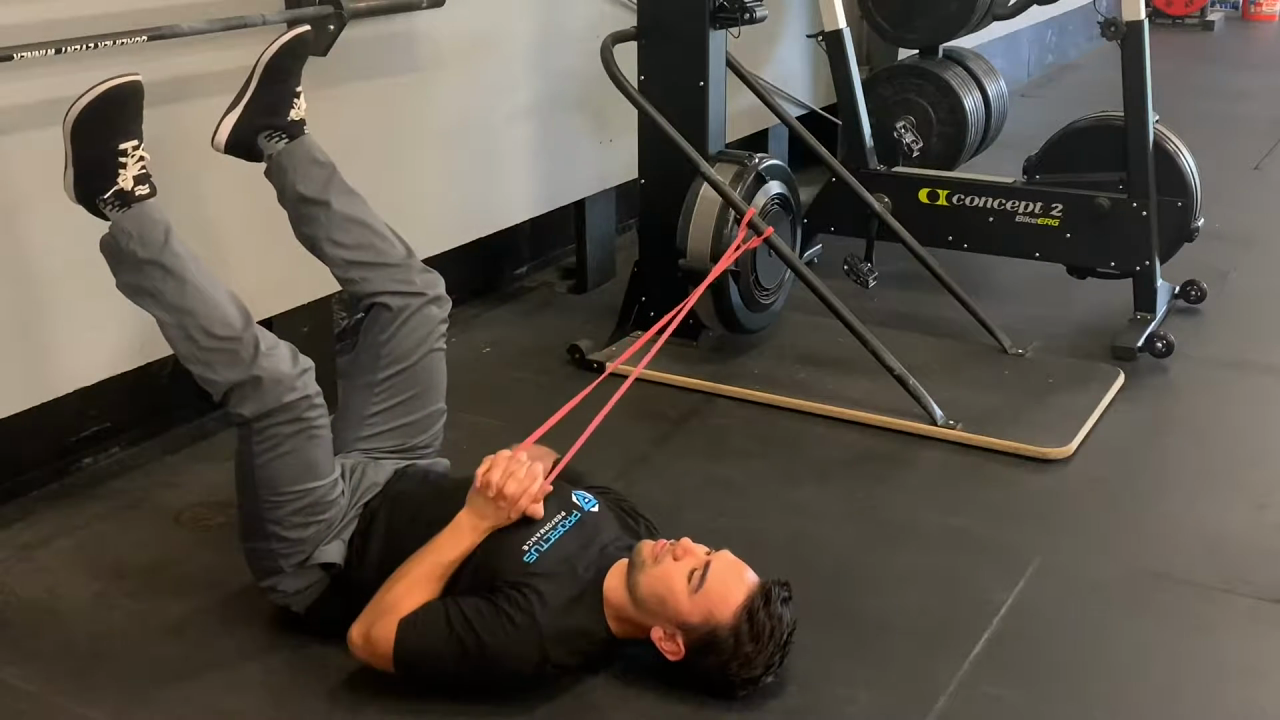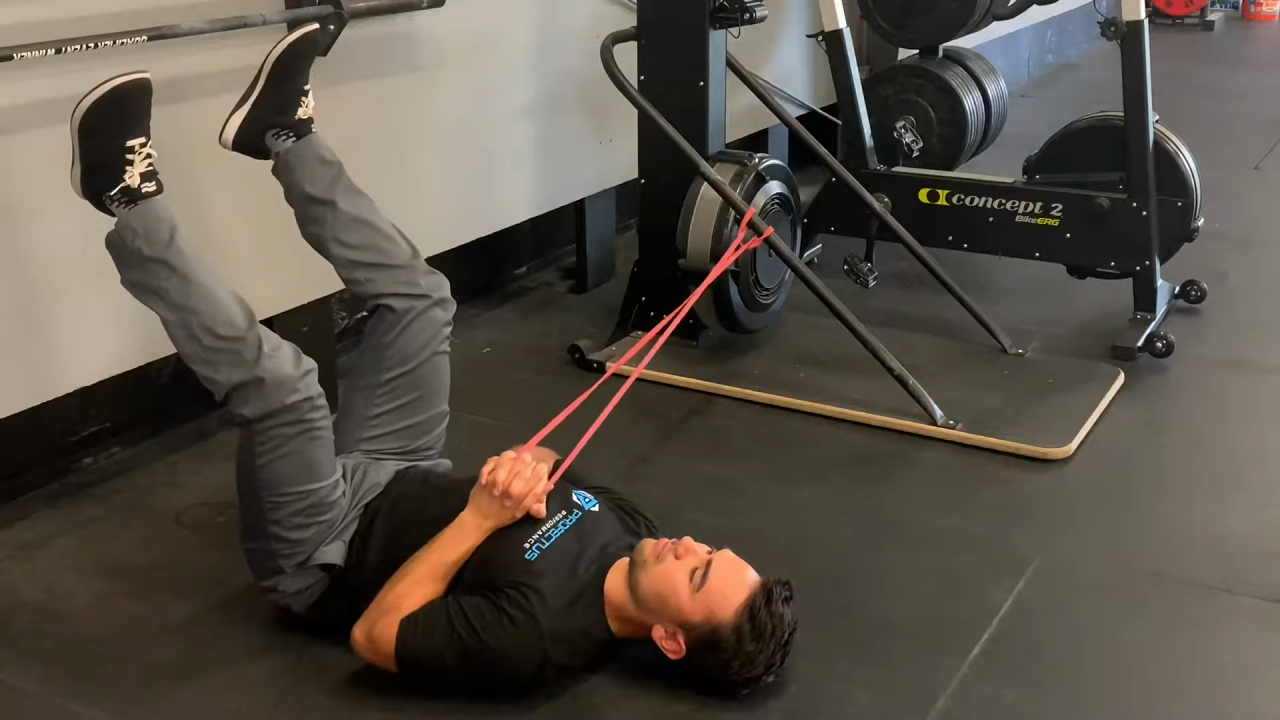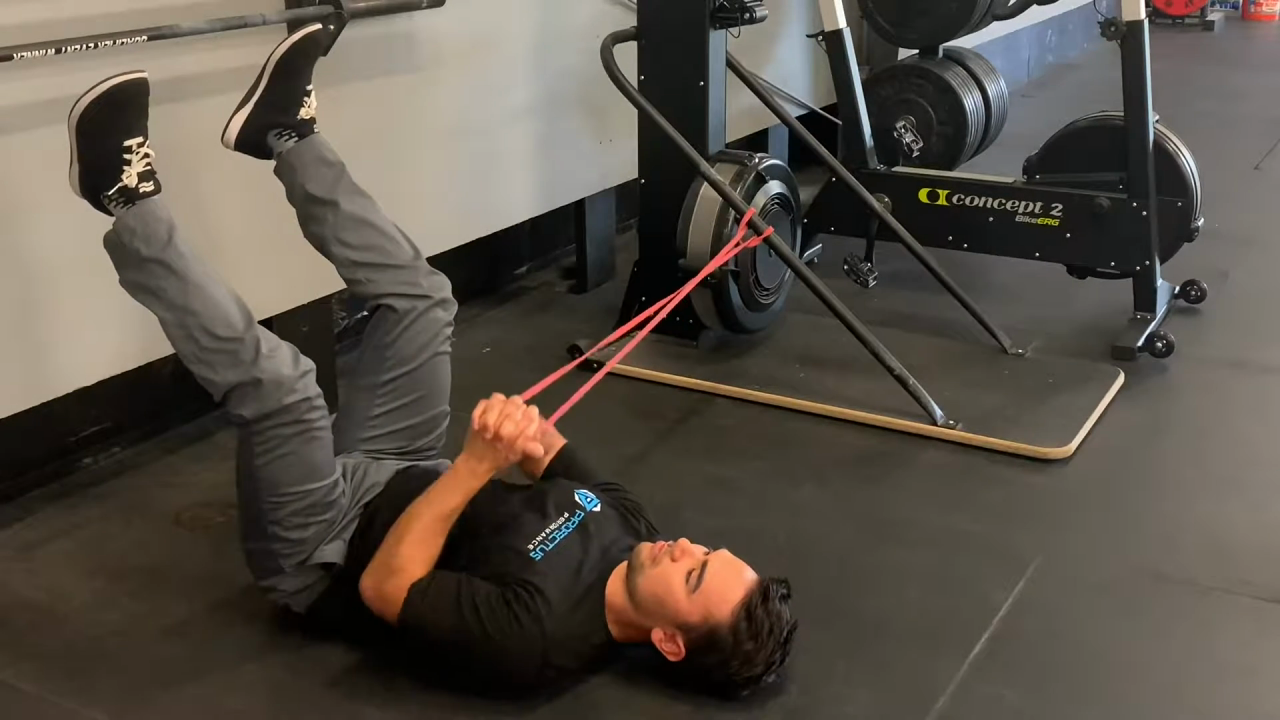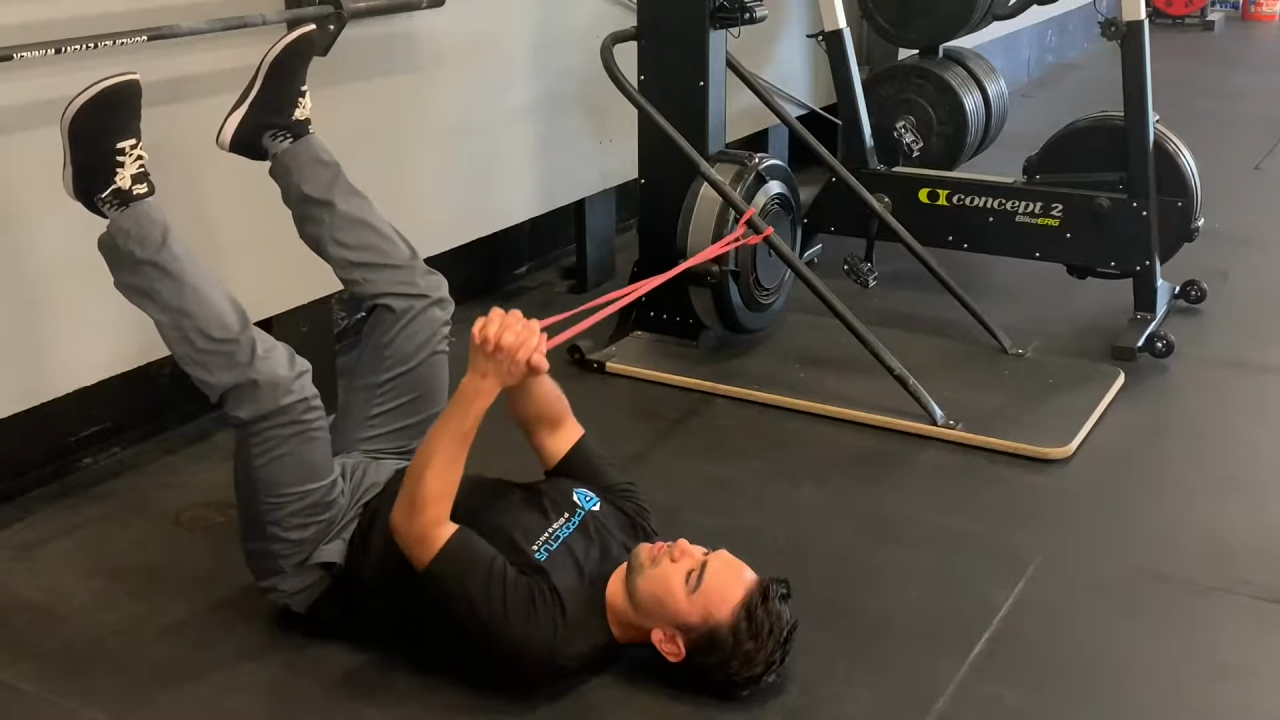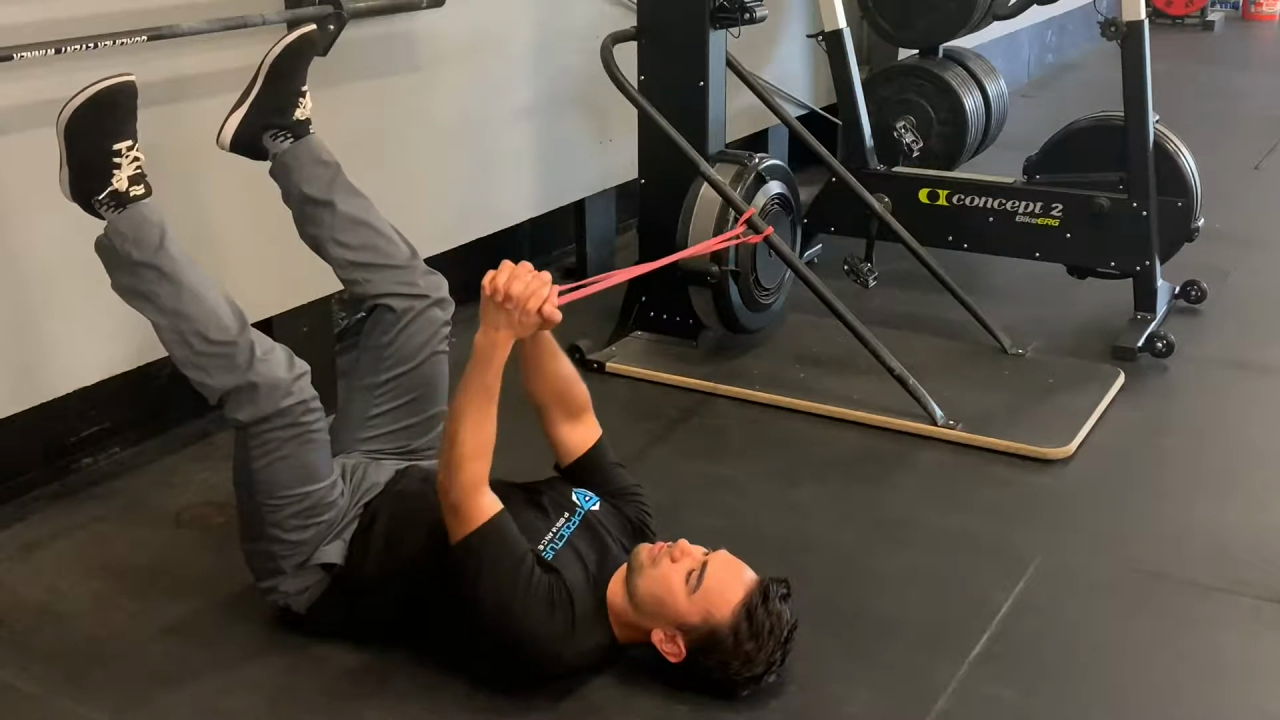
dt=0.4s
person 1, frame 1
left shoulder: (544, 633)
right shoulder: (624, 529)
left elbow: (373, 637)
right elbow: (543, 458)
left wrist: (476, 520)
right wrist: (518, 469)
left hip: (320, 552)
right hip: (393, 477)
left knee: (276, 377)
right knee: (412, 293)
left ankle: (125, 205)
right ankle: (276, 137)
person 1, frame 2
left shoulder: (541, 636)
right shoulder: (624, 529)
left elbow: (376, 637)
right elbow: (547, 466)
left wrist: (478, 519)
right wrist: (524, 467)
left hip: (321, 554)
right hip: (394, 480)
left knee: (276, 376)
right knee: (416, 294)
left ankle: (133, 202)
right ankle: (282, 133)
person 1, frame 3
left shoulder: (542, 639)
right shoulder: (624, 527)
left elbow: (384, 589)
right elbow: (549, 449)
left wrist: (476, 463)
right wrist: (520, 428)
left hip: (321, 554)
right hip: (390, 478)
left knee: (274, 377)
right knee: (419, 296)
left ankle: (129, 200)
right ankle: (286, 134)
person 1, frame 4
left shoulder: (546, 634)
right shoulder: (623, 526)
left elbow: (414, 526)
right elbow: (554, 429)
left wrist: (484, 381)
right wrist: (524, 366)
left hip: (319, 556)
right hip: (380, 476)
left knee: (271, 378)
right knee: (414, 295)
left ankle: (123, 202)
right ankle: (280, 135)
person 1, frame 5
left shoulder: (554, 633)
right shoulder: (625, 527)
left elbow: (461, 494)
right elbow: (573, 420)
left wrist: (496, 339)
right wrist: (535, 330)
left hip: (319, 557)
right hip: (388, 481)
left knee: (271, 381)
right knee: (417, 297)
left ankle: (120, 204)
right ankle: (282, 136)
